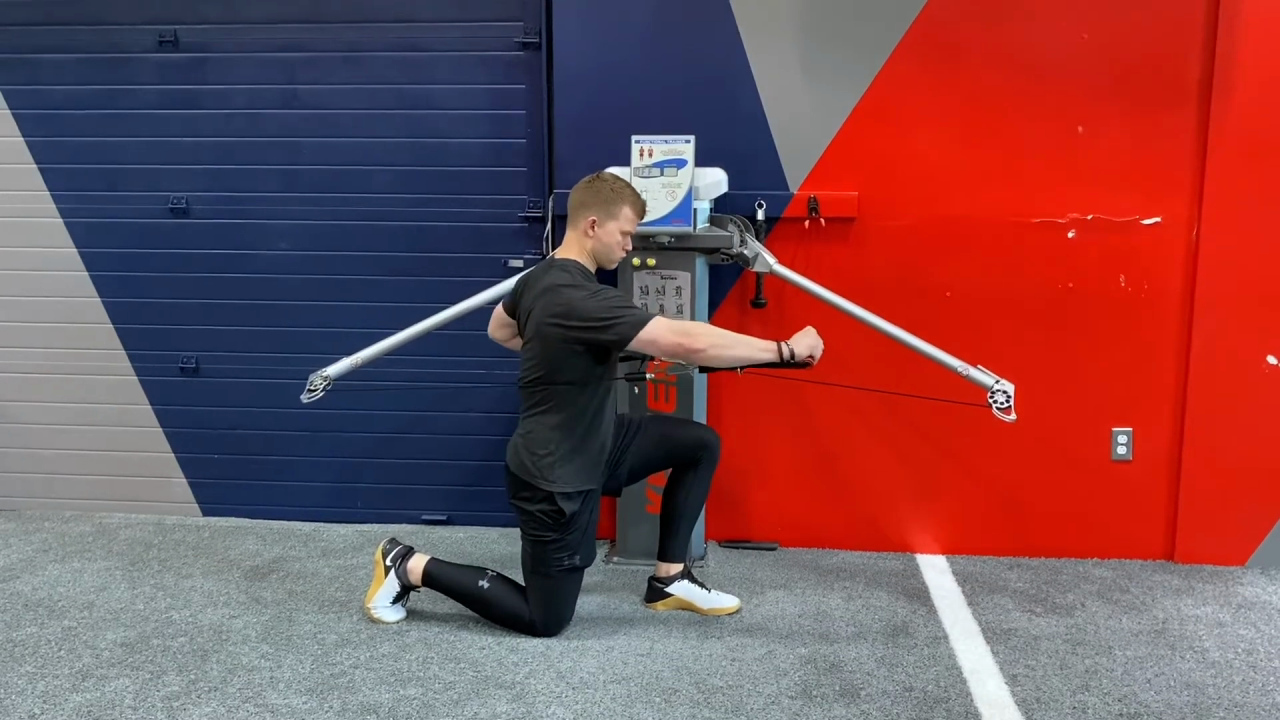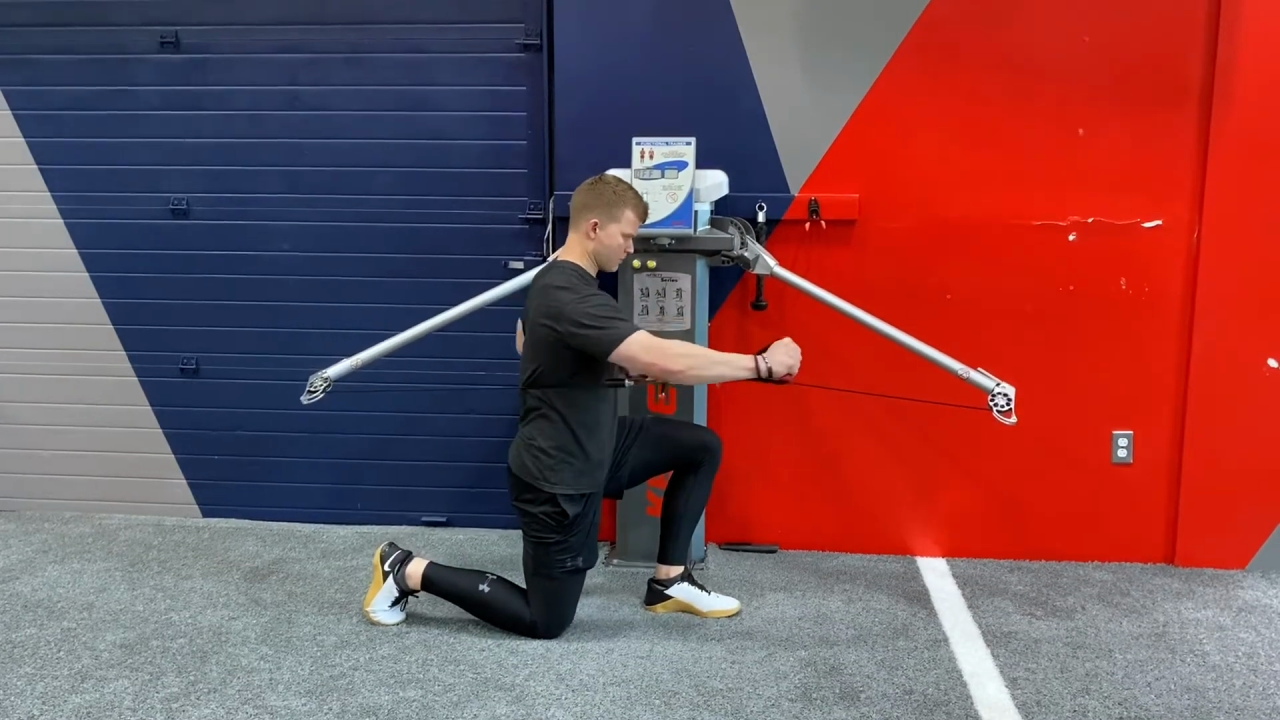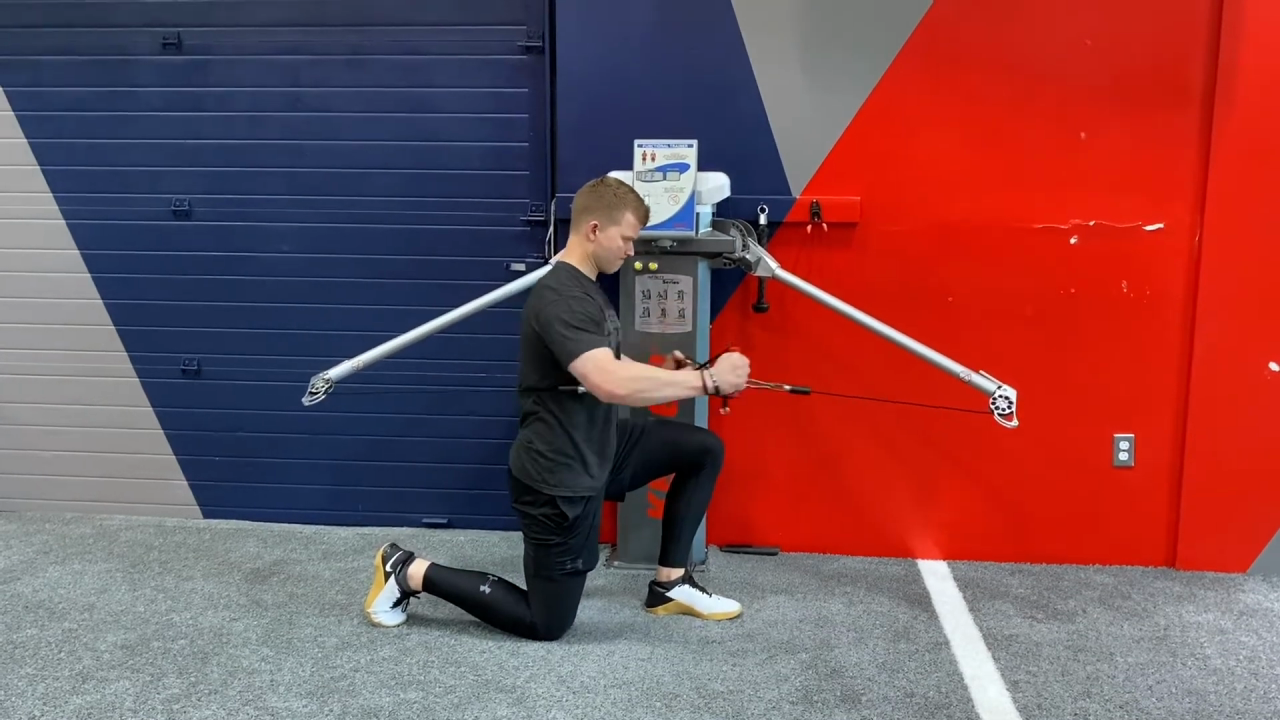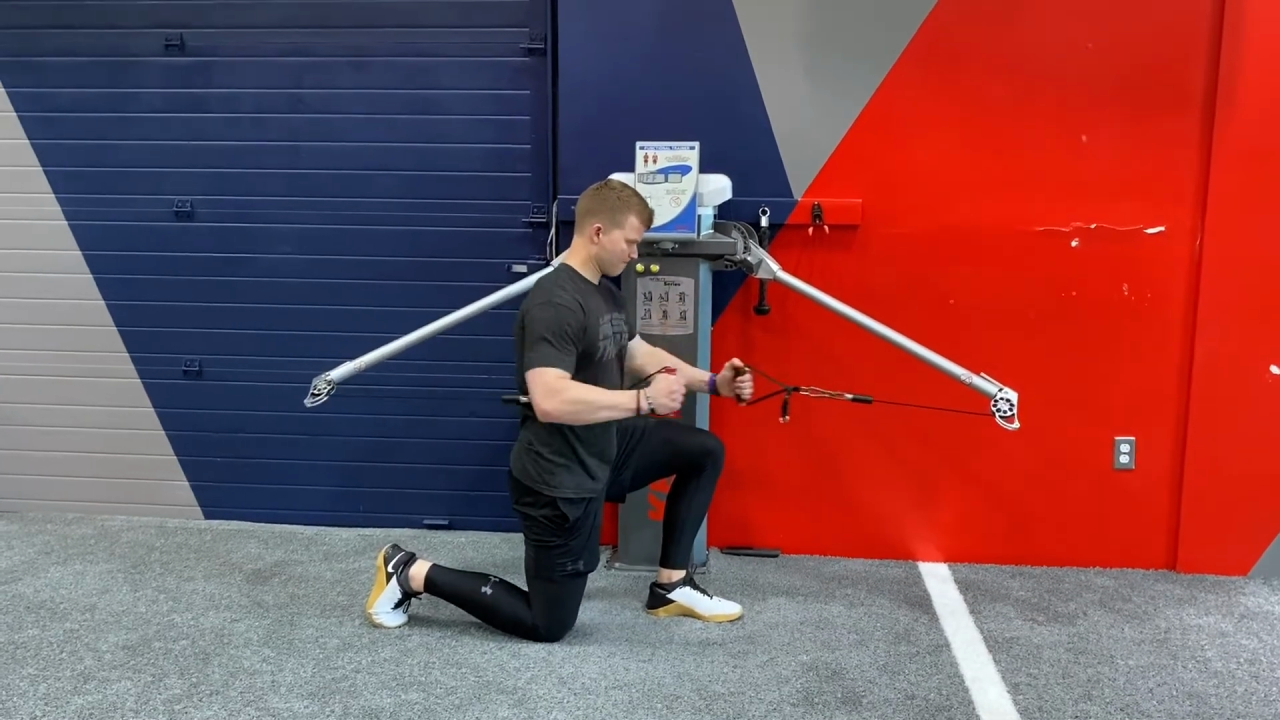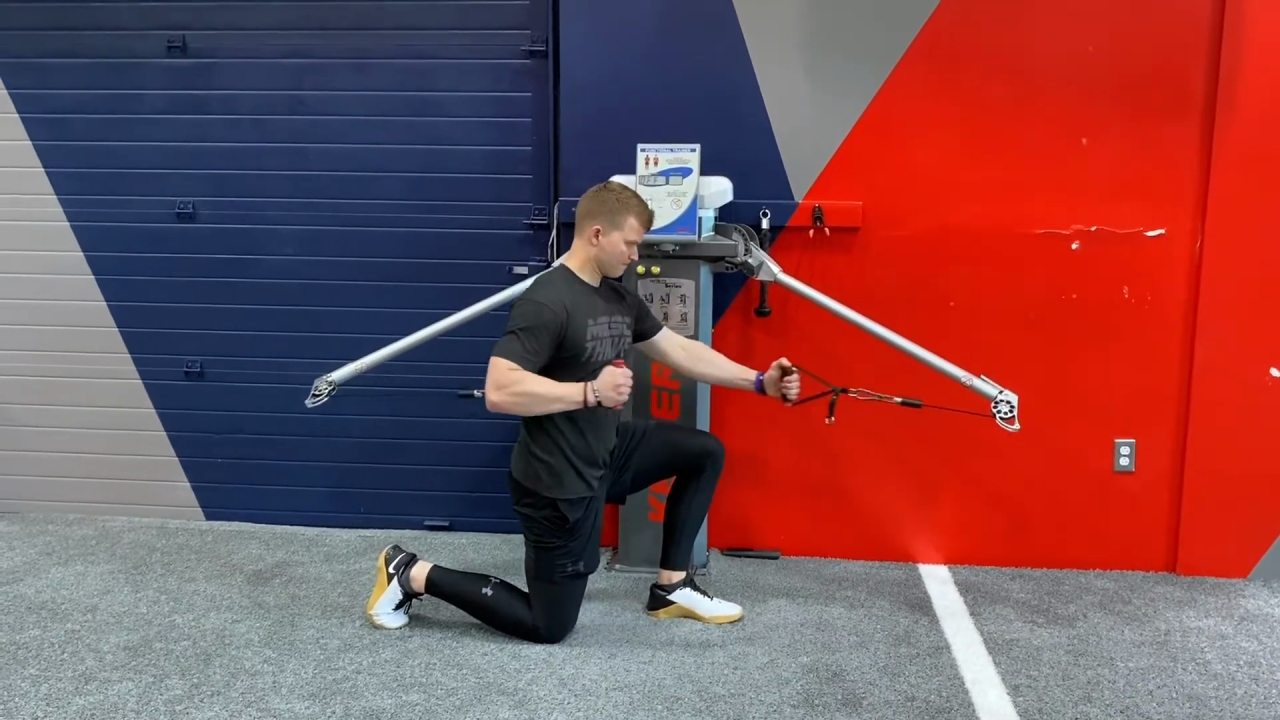
dt=0.3s
person 1, frame 1
left shoulder: (542, 277)
right shoulder: (579, 300)
left elbow: (499, 329)
right elbow: (686, 342)
right wrist: (785, 349)
right hip: (554, 474)
left knee: (699, 444)
right knee: (545, 619)
left ankle: (668, 580)
right ankle: (411, 567)
person 1, frame 2
left shoulder: (555, 278)
right shoulder: (572, 300)
left elbow: (524, 341)
right elbow: (662, 361)
left wrist: (613, 361)
right wrist: (762, 364)
left hip: (593, 448)
right hip: (557, 477)
left knee: (702, 447)
right knee: (546, 621)
left ankle: (668, 582)
right ankle: (409, 571)
person 1, frame 3
left shoulder: (586, 286)
right shoulder: (561, 299)
right elbow: (612, 384)
left wrist: (668, 372)
right wrist: (705, 380)
left hip: (600, 449)
right hip: (558, 476)
left knee: (703, 450)
right knee: (547, 623)
left ankle: (669, 584)
right ankle: (409, 572)
person 1, frame 4
left shoulder: (605, 291)
right shoulder: (554, 303)
left elbow: (638, 355)
right elbow: (552, 402)
left wrist: (710, 381)
right wrist: (644, 401)
left hip: (603, 451)
right hip: (558, 478)
left knee: (704, 451)
right knee: (548, 624)
left ankle: (670, 585)
right ankle: (411, 574)
person 1, frame 5
left shoulder: (619, 298)
right shoulder: (547, 303)
left elbow: (679, 351)
right elbow: (500, 392)
left wrist: (759, 381)
right wrist: (588, 392)
left hip: (606, 451)
right hip: (557, 480)
left knee: (705, 452)
right knee: (549, 626)
left ankle: (671, 587)
right ankle: (413, 574)
